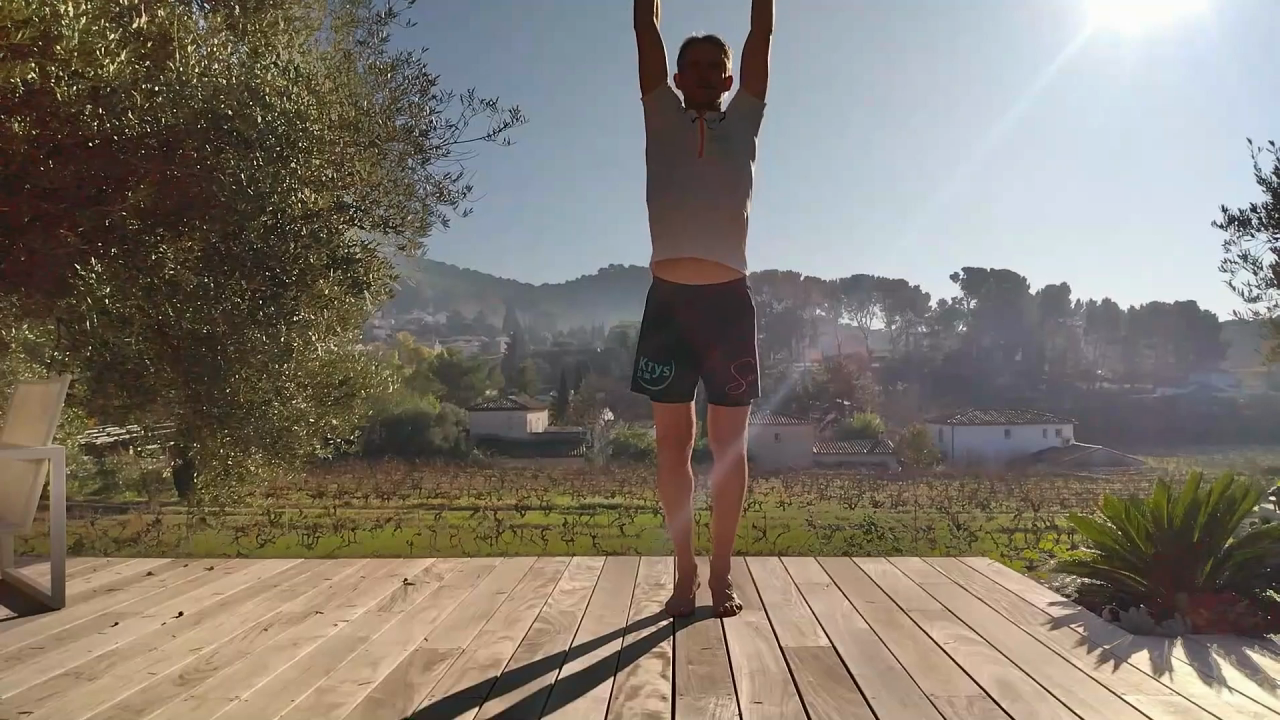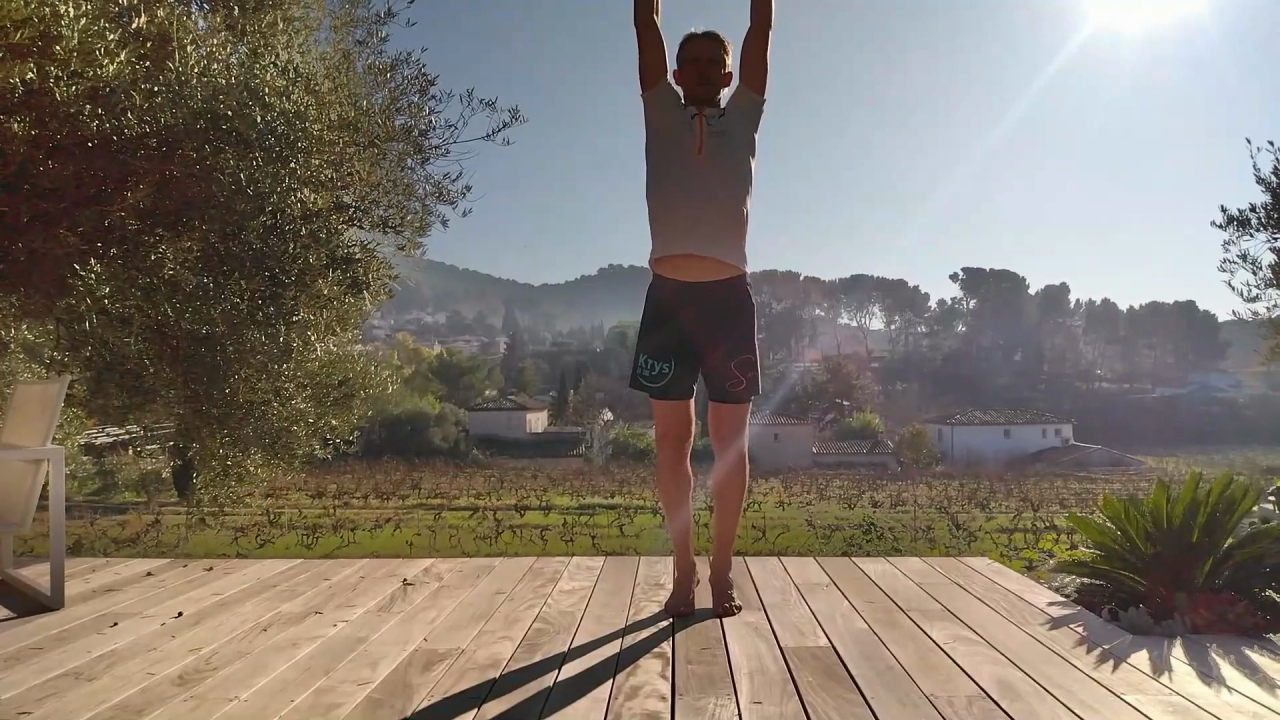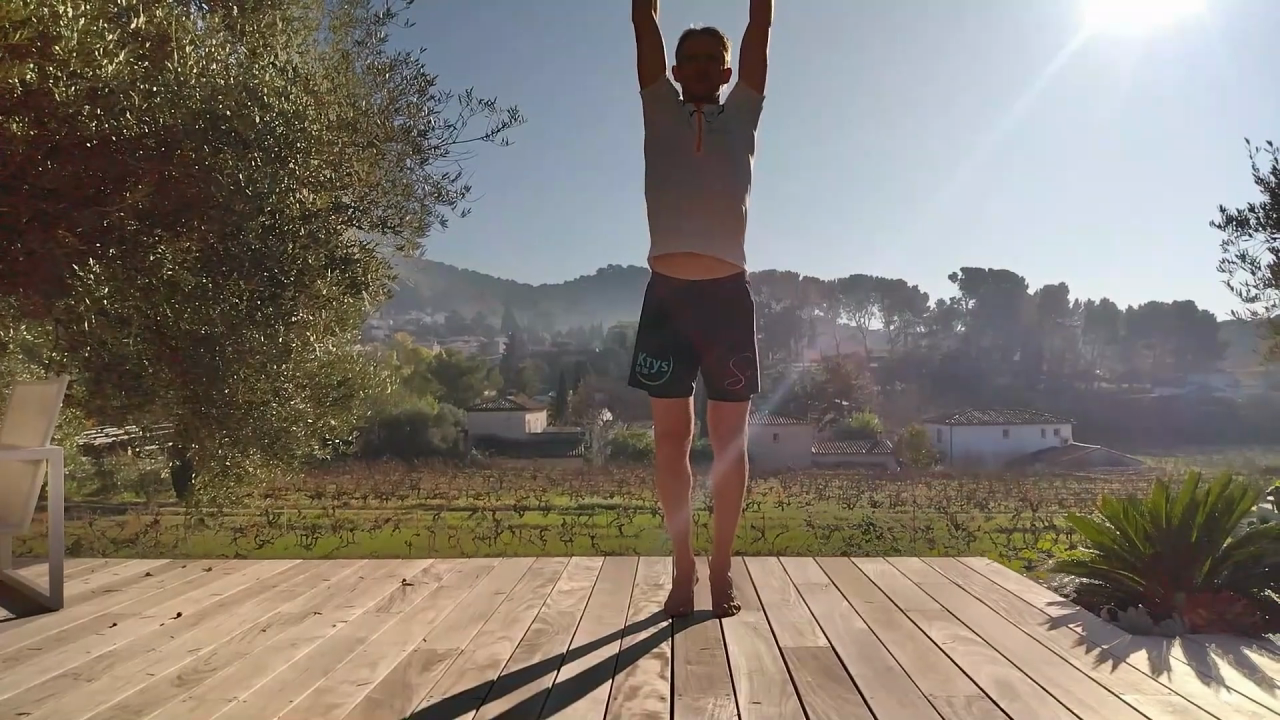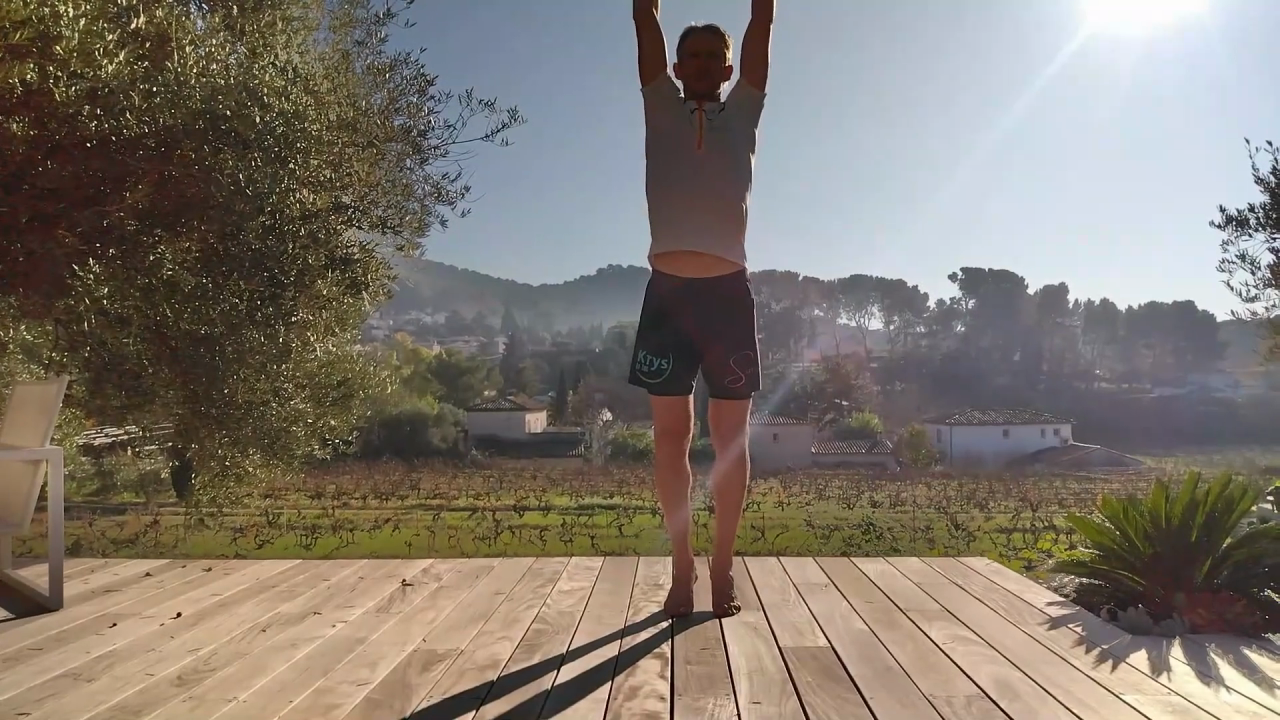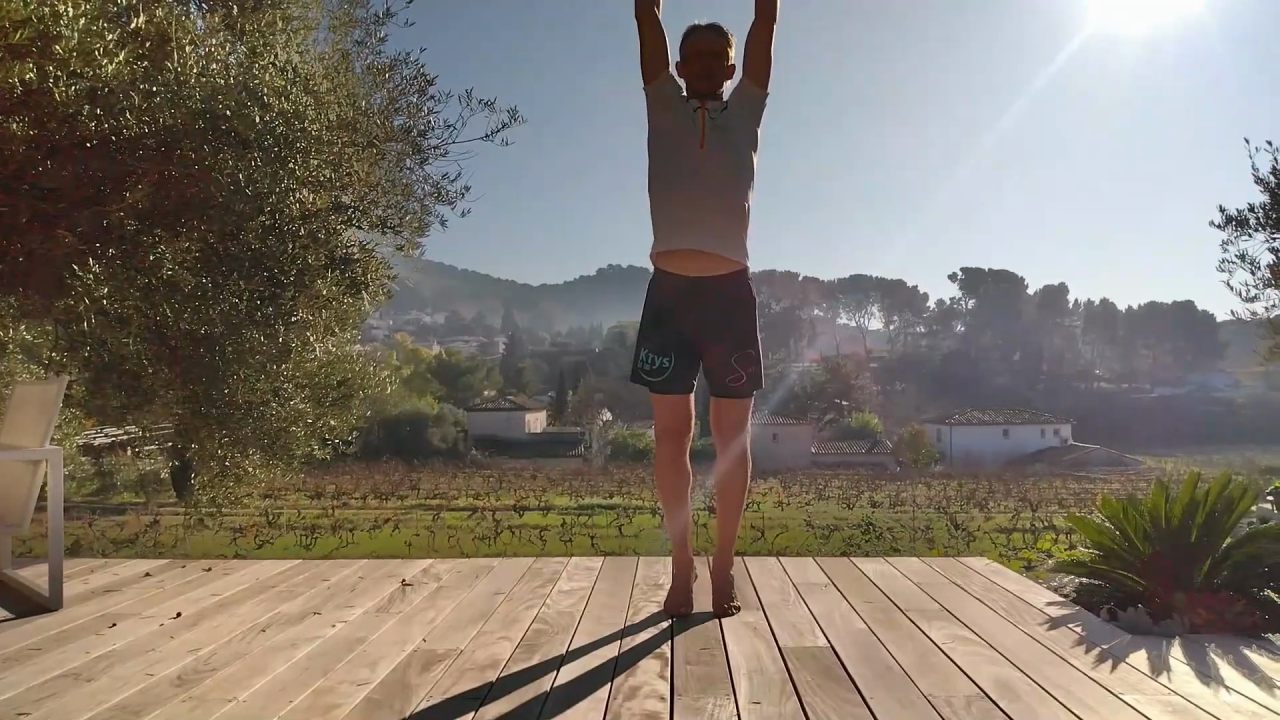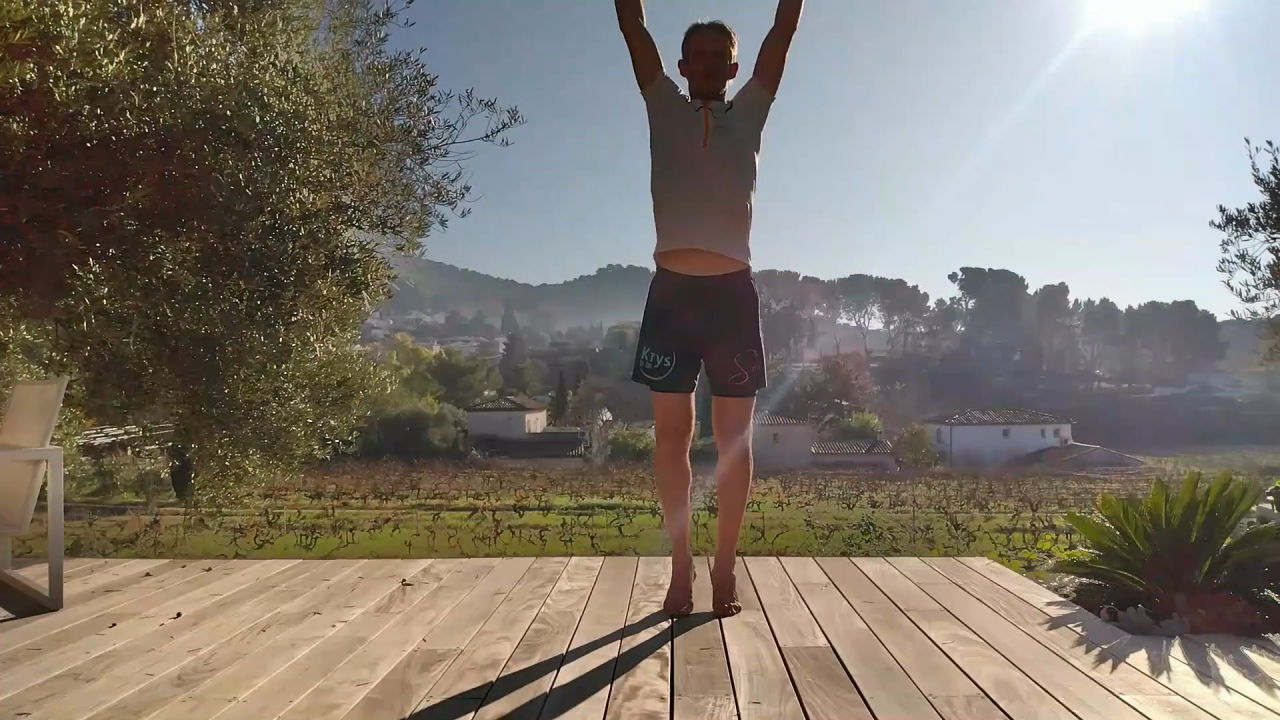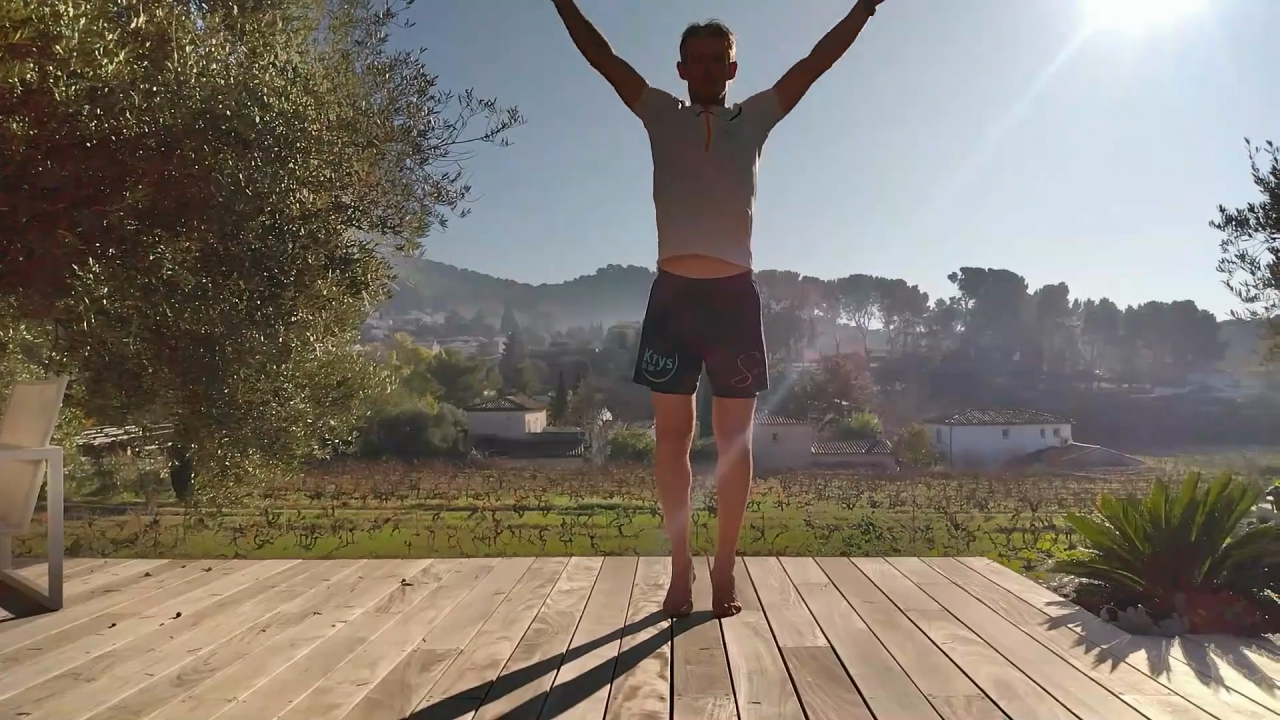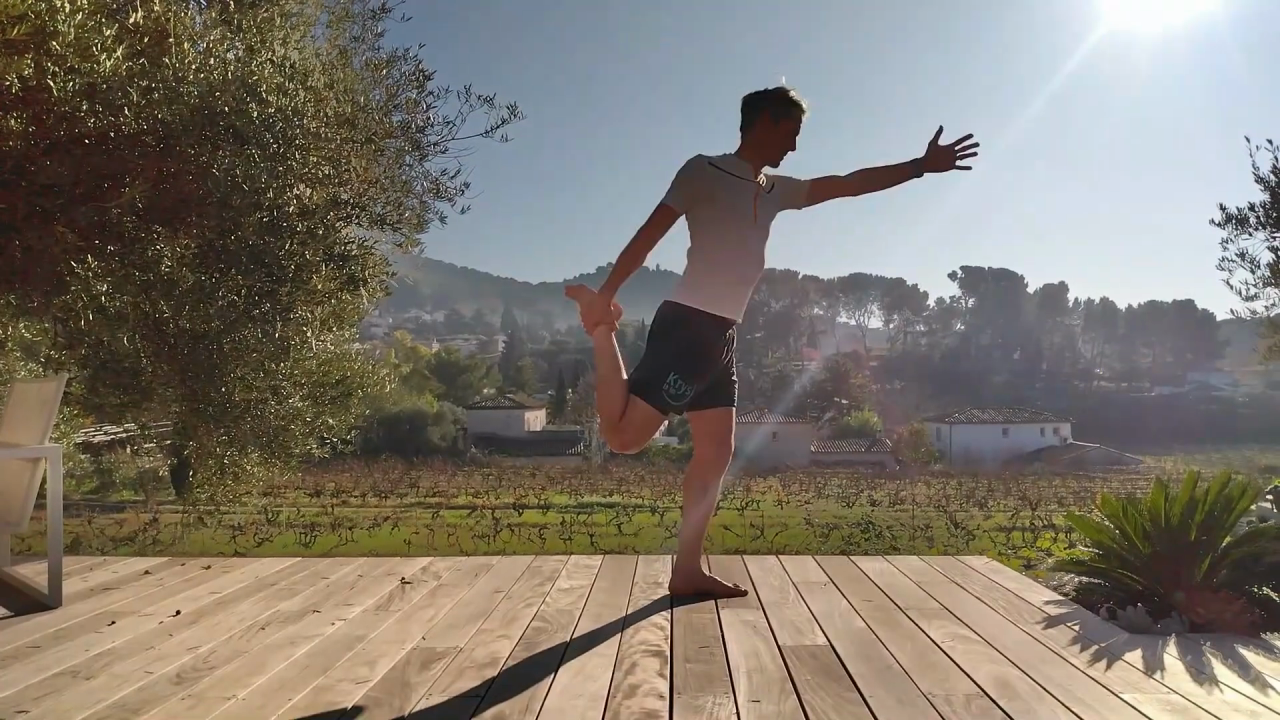
dt=0.5s
person 1, frame 1
left shoulder: (742, 121)
right shoulder: (662, 118)
left hip: (728, 299)
right hip: (669, 298)
left knee: (729, 444)
right knee: (672, 441)
left ankle: (721, 572)
right ankle: (685, 570)
person 1, frame 2
left shoulder: (742, 118)
right shoulder: (662, 114)
left hip: (728, 295)
right hip: (669, 295)
left knee: (730, 442)
right knee: (672, 439)
left ankle: (722, 570)
right ankle: (684, 569)
person 1, frame 3
left shoulder: (741, 115)
right shoulder: (661, 111)
left hip: (727, 293)
right hip: (668, 293)
left knee: (729, 440)
right knee: (671, 438)
left ankle: (722, 568)
right ankle: (683, 567)
person 1, frame 4
left shoulder: (742, 112)
right shoulder: (662, 108)
left hip: (727, 291)
right hip: (668, 291)
left knee: (730, 439)
right knee: (671, 436)
left ankle: (722, 568)
right ankle: (682, 567)
person 1, frame 5
left shoulder: (744, 113)
right shoulder: (664, 107)
left hip: (730, 291)
right hip: (670, 290)
left knee: (732, 439)
right knee: (672, 435)
left ankle: (723, 568)
right ankle: (682, 567)
person 1, frame 6
left shoulder: (749, 113)
right shoulder: (664, 108)
left hip: (732, 292)
right hip: (671, 291)
left knee: (733, 438)
right knee: (672, 434)
left ankle: (725, 569)
right ankle: (681, 568)
person 1, frame 7
left shoulder: (753, 119)
right shoulder: (661, 115)
left elbow: (818, 60)
right elbow: (602, 57)
left hip: (733, 295)
right hip: (673, 294)
left knee: (733, 437)
right knee: (673, 434)
left ankle: (724, 569)
right ankle: (681, 570)
person 1, frame 8
left shoulder: (774, 191)
right shoulder: (703, 171)
left elbow: (849, 184)
right elbow: (648, 234)
left wrist: (920, 167)
right wrist: (605, 297)
left hip: (719, 335)
right hip: (688, 325)
left knee: (715, 453)
right knee: (623, 435)
left ankle: (688, 570)
